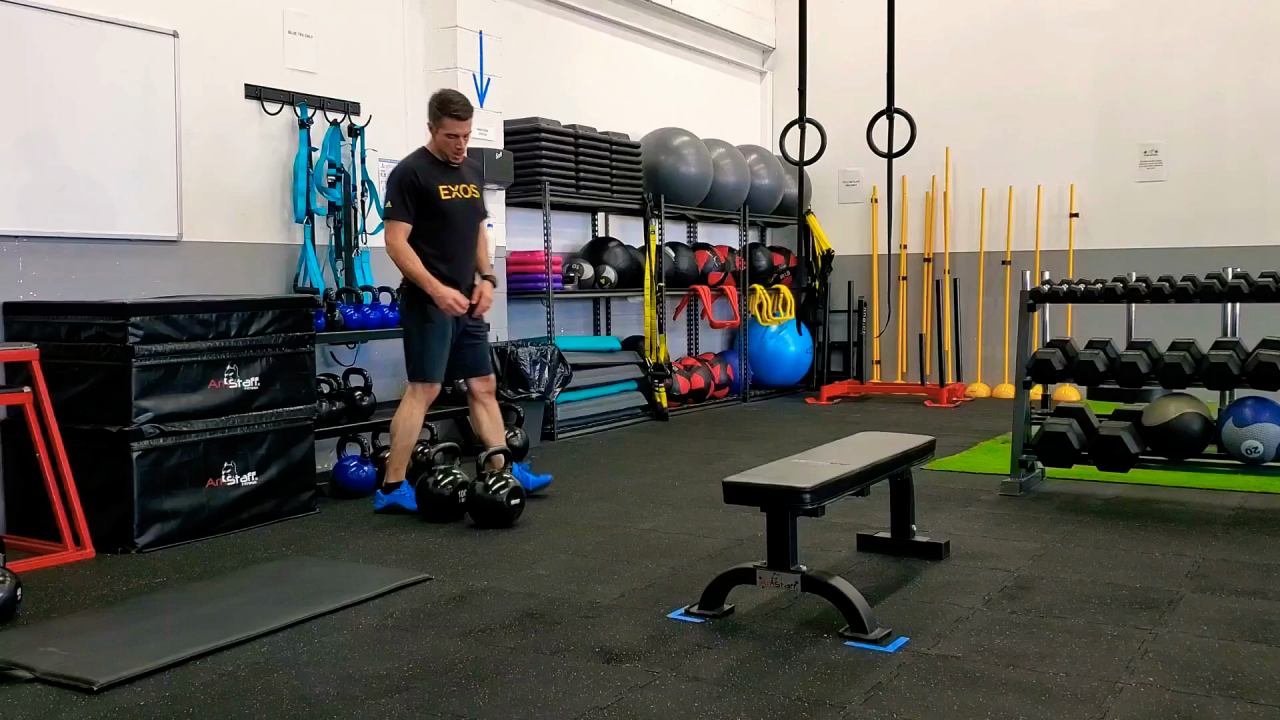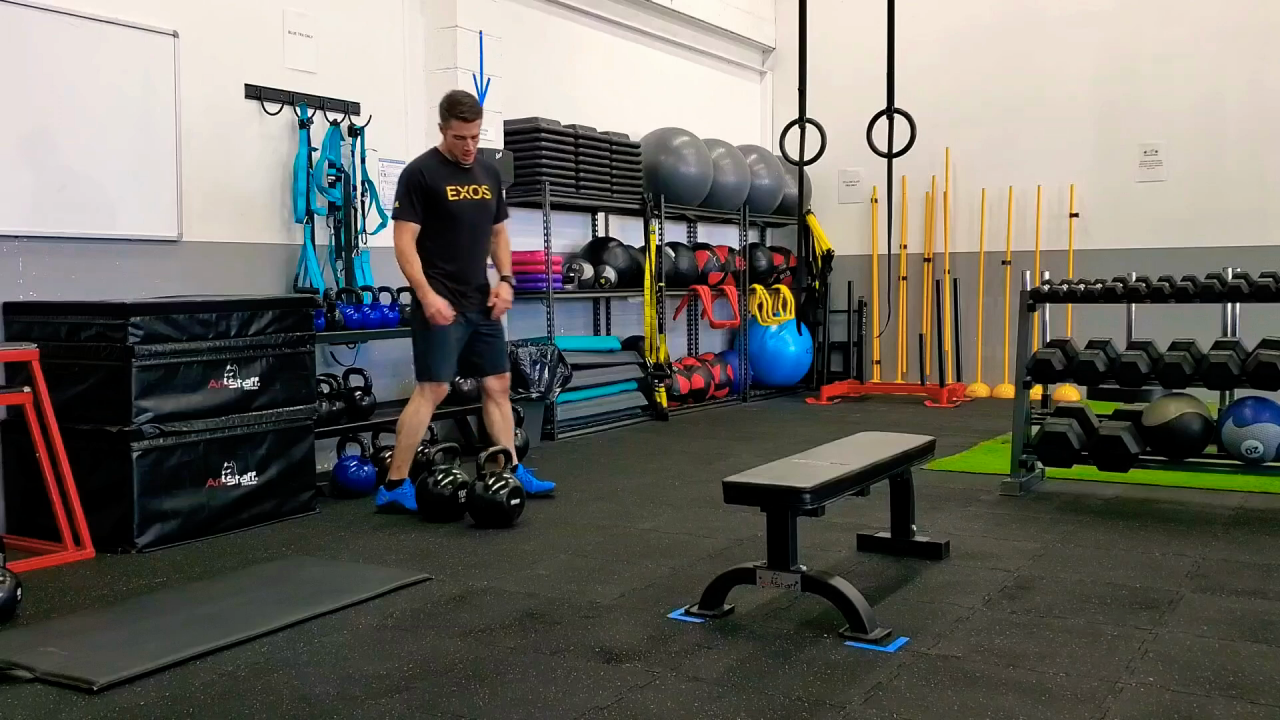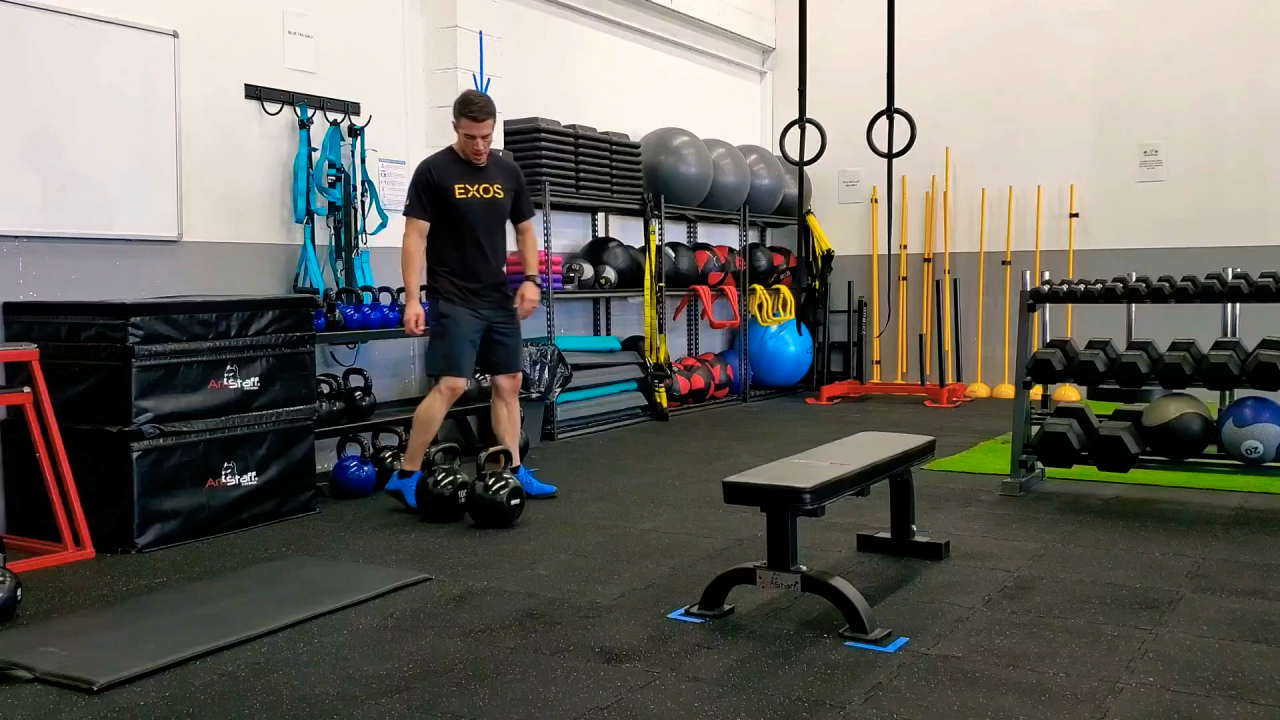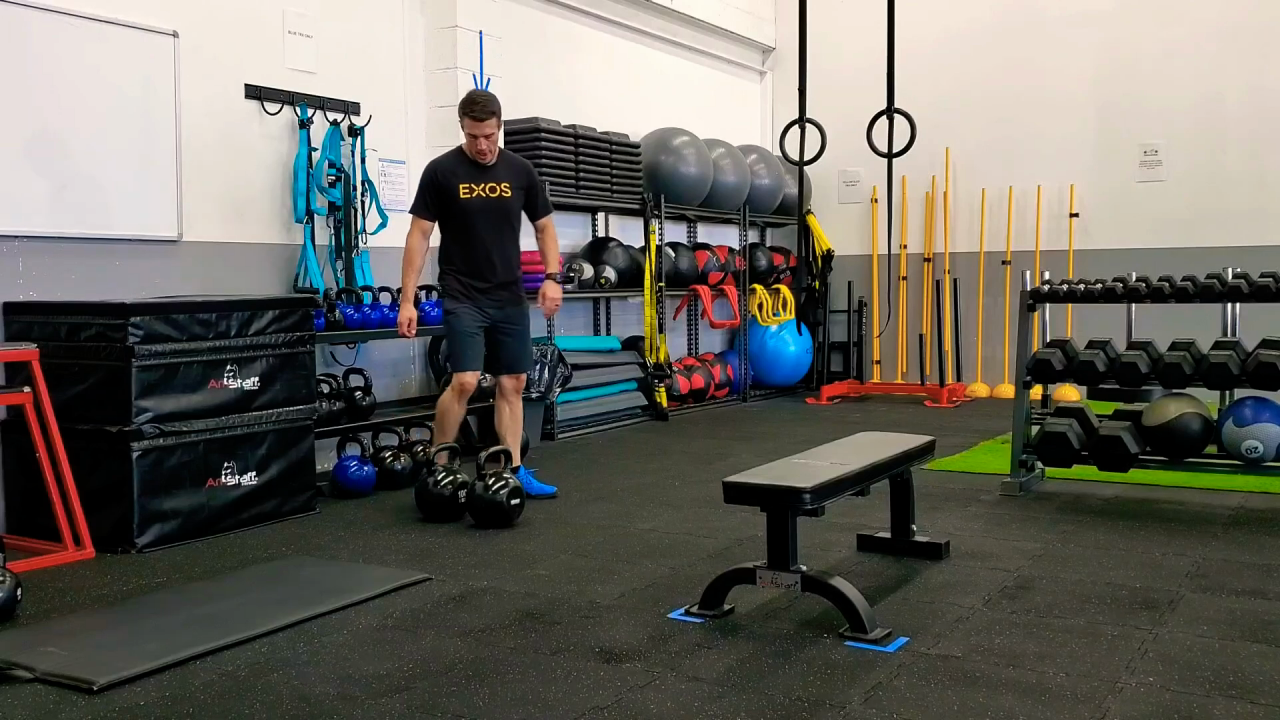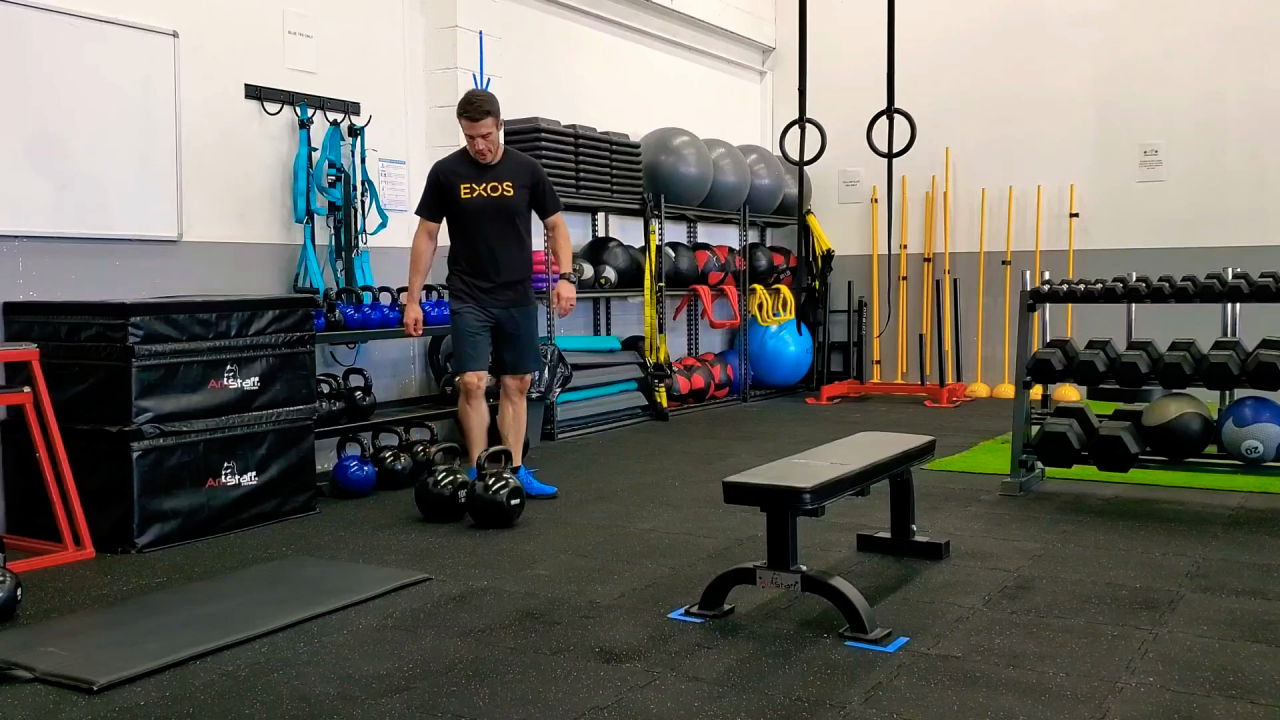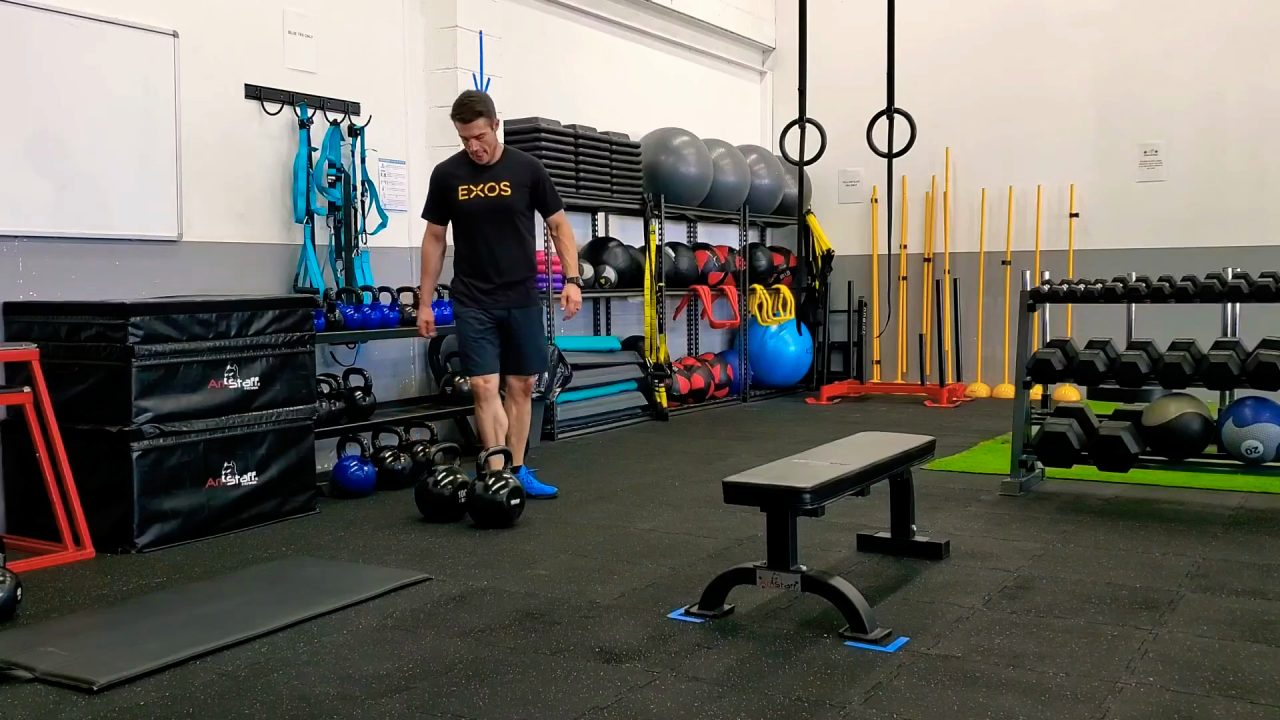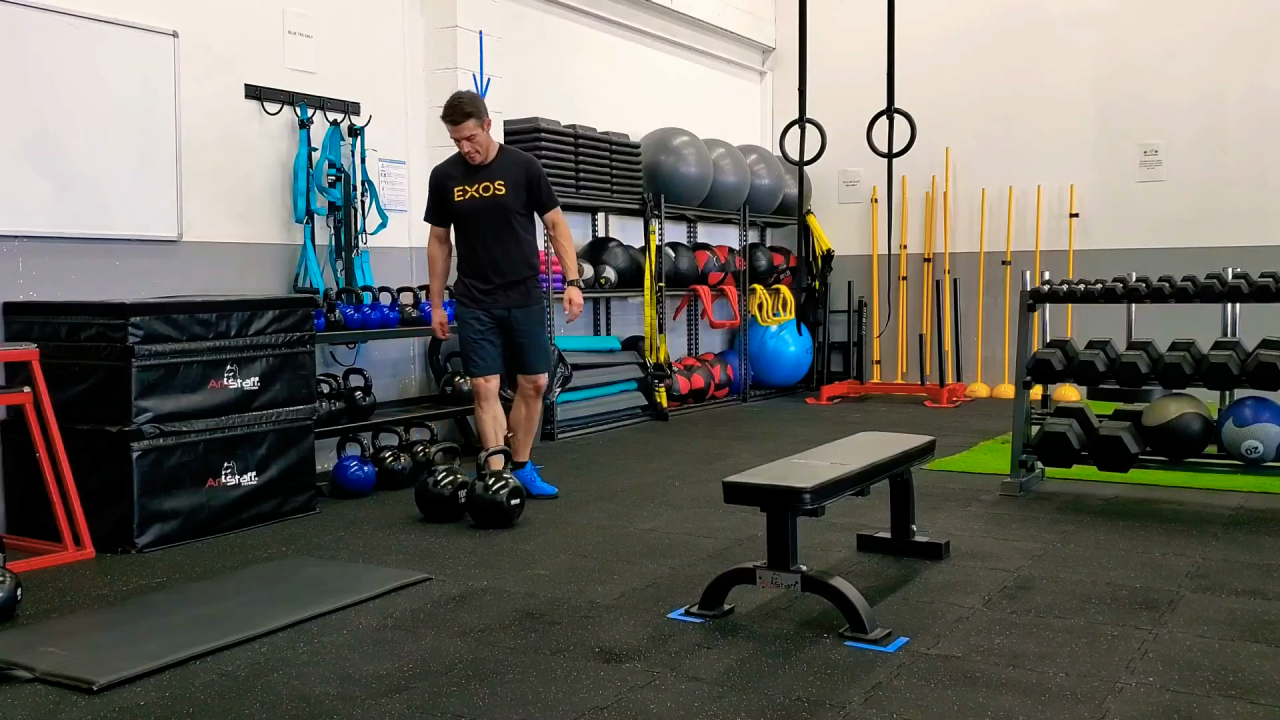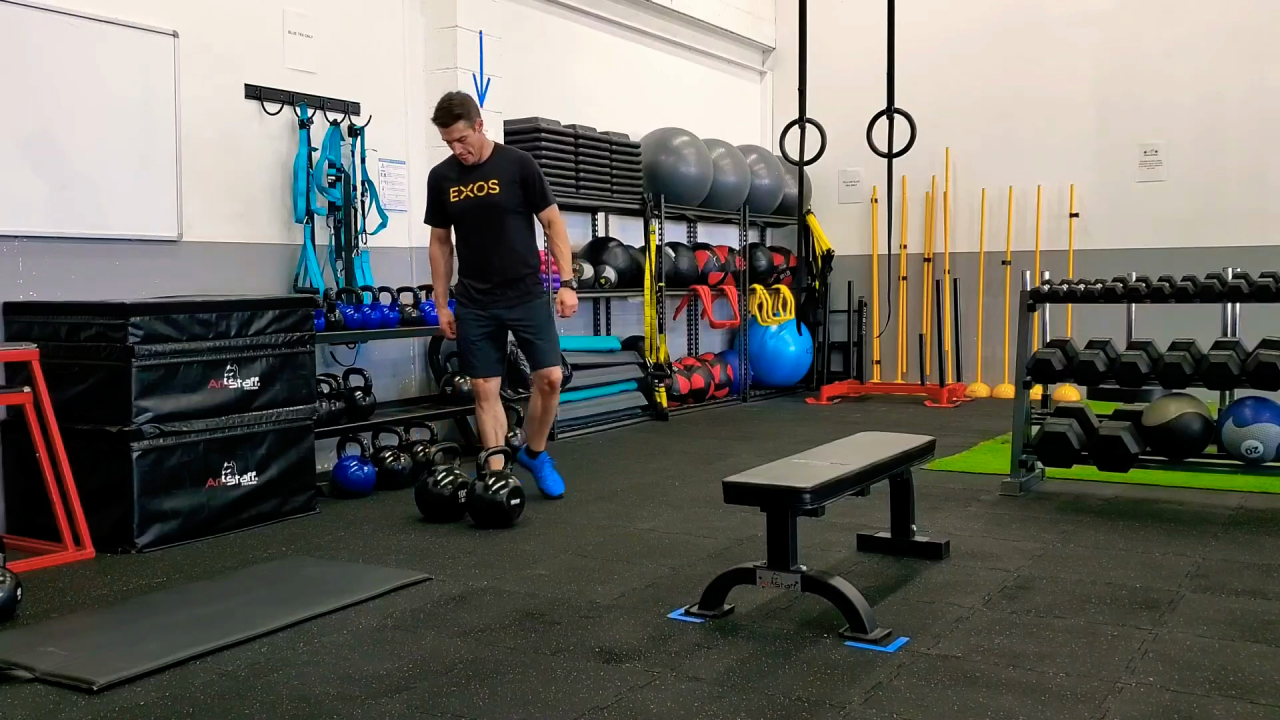
dt=0.1s
person 1, frame 1
left shoulder: (471, 172)
right shoulder: (411, 172)
right elbow: (396, 242)
left wrist: (486, 278)
right wrist: (435, 290)
left hip: (464, 302)
right hip: (428, 305)
left knee: (484, 387)
right knee: (423, 391)
right ankle: (391, 487)
person 1, frame 2
left shoulder: (488, 172)
right shoulder: (421, 173)
left elbow: (498, 232)
right elbow: (404, 241)
left wrist: (505, 279)
right wrist: (425, 294)
left hip: (480, 303)
right hip: (442, 305)
left knee: (499, 386)
right knee: (431, 390)
left ankle: (513, 473)
right ankle: (395, 484)
person 1, frame 3
left shoulder: (508, 172)
right shoulder: (433, 171)
left elbow: (526, 230)
right elbow: (414, 237)
left wrist: (531, 278)
right wrist: (413, 298)
left hip: (499, 299)
right hip: (453, 300)
left knee: (509, 384)
right knee: (451, 386)
left ankle: (515, 471)
right ankle: (405, 475)
person 1, frame 4
left shoulder: (520, 170)
right shoulder: (441, 171)
left elbow: (545, 227)
right elbow: (418, 235)
left wrist: (551, 277)
right wrist: (407, 299)
left hip: (510, 297)
right hip: (462, 297)
left knee: (512, 384)
right knee: (464, 381)
left ankle: (515, 472)
person 1, frame 5
left shoulder: (526, 169)
right shoulder: (445, 172)
left elbow: (556, 226)
right elbow: (426, 235)
left wrist: (565, 275)
right wrist: (412, 298)
left hip: (518, 298)
right hip: (470, 299)
left knee: (517, 385)
right knee: (473, 382)
left ankle: (515, 470)
right ankle: (479, 471)
person 1, frame 6
left shoulder: (527, 169)
right shoulder: (447, 174)
left elbow: (559, 226)
right elbow: (434, 238)
left wrist: (571, 278)
right wrist: (425, 302)
left hip: (522, 298)
right hip: (474, 300)
left knee: (521, 386)
right knee: (484, 387)
left ankle: (517, 470)
person 1, frame 7
left shoulder: (523, 167)
right shoulder: (443, 176)
left elbow: (557, 226)
right elbow: (439, 240)
left wrist: (573, 281)
right wrist: (437, 302)
left hip: (525, 296)
right hip: (474, 302)
left knee: (534, 383)
right knee: (484, 389)
left ankle: (521, 466)
person 1, frame 8
left shoulder: (518, 165)
right shoulder: (441, 177)
left elbow: (554, 223)
right elbow: (440, 241)
left wrist: (567, 282)
right wrist: (441, 303)
left hip: (526, 294)
right hip: (475, 302)
left knee: (549, 377)
right knee: (485, 390)
left ankle: (536, 453)
